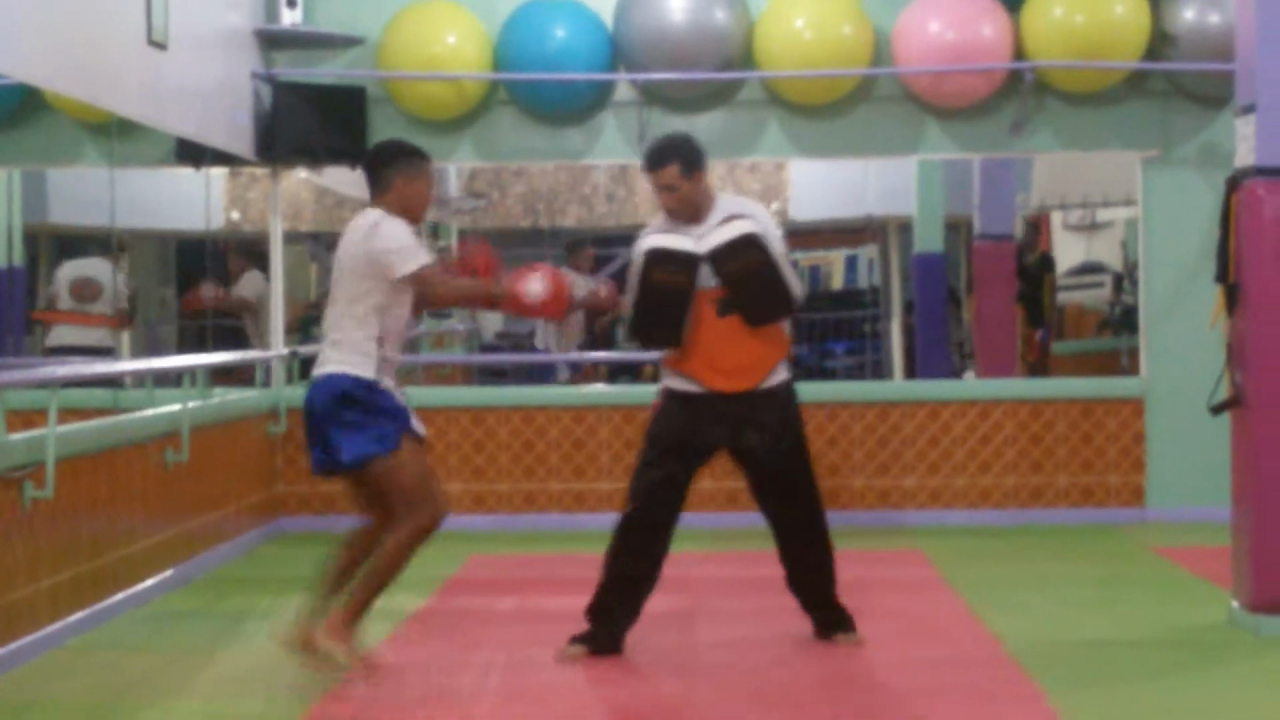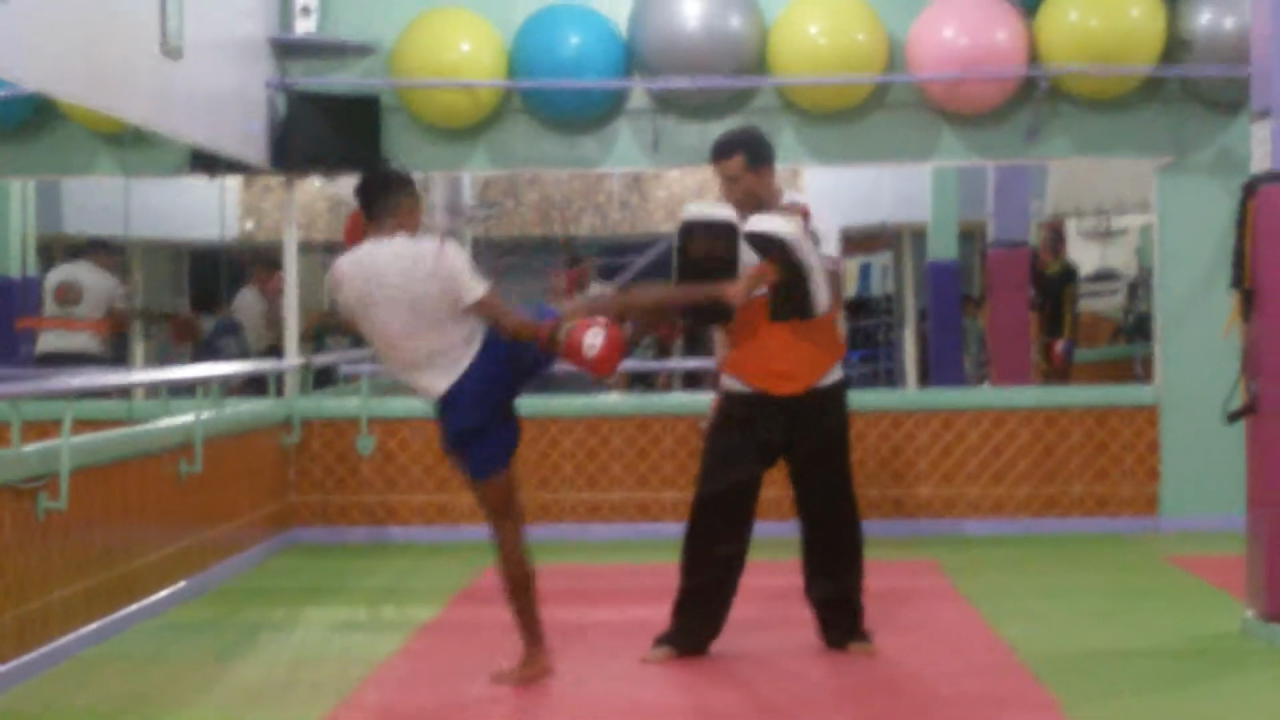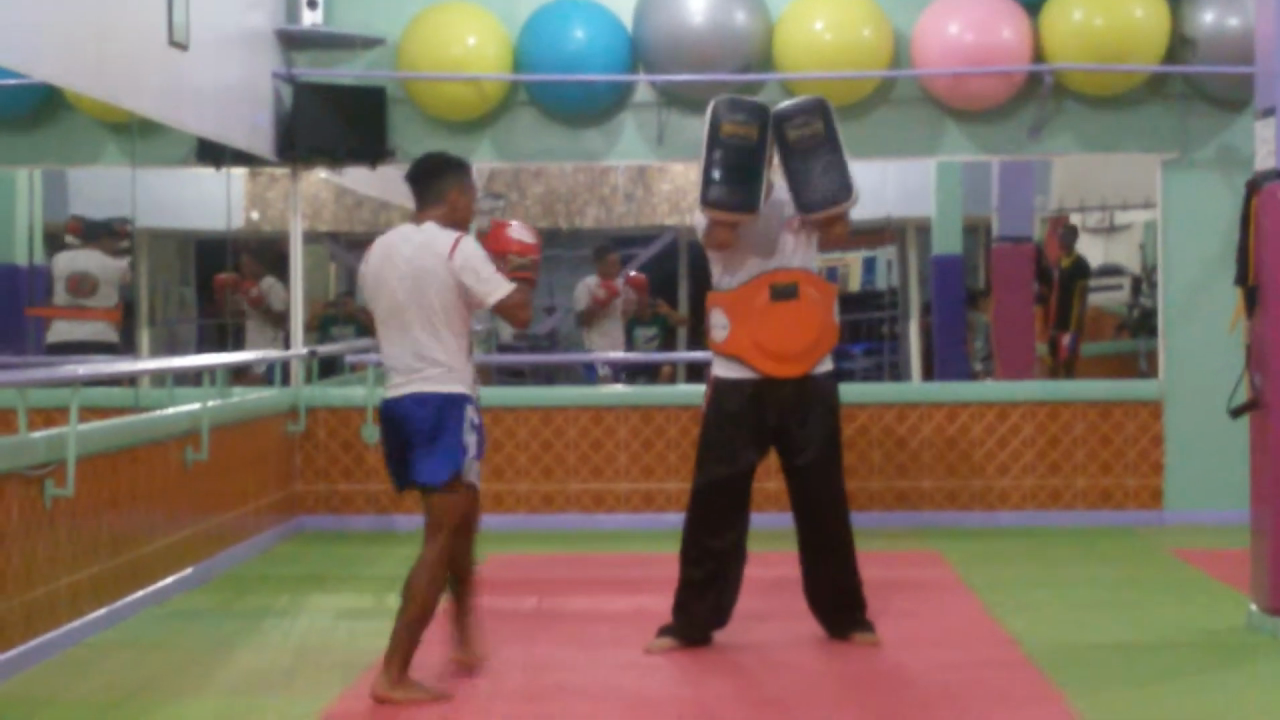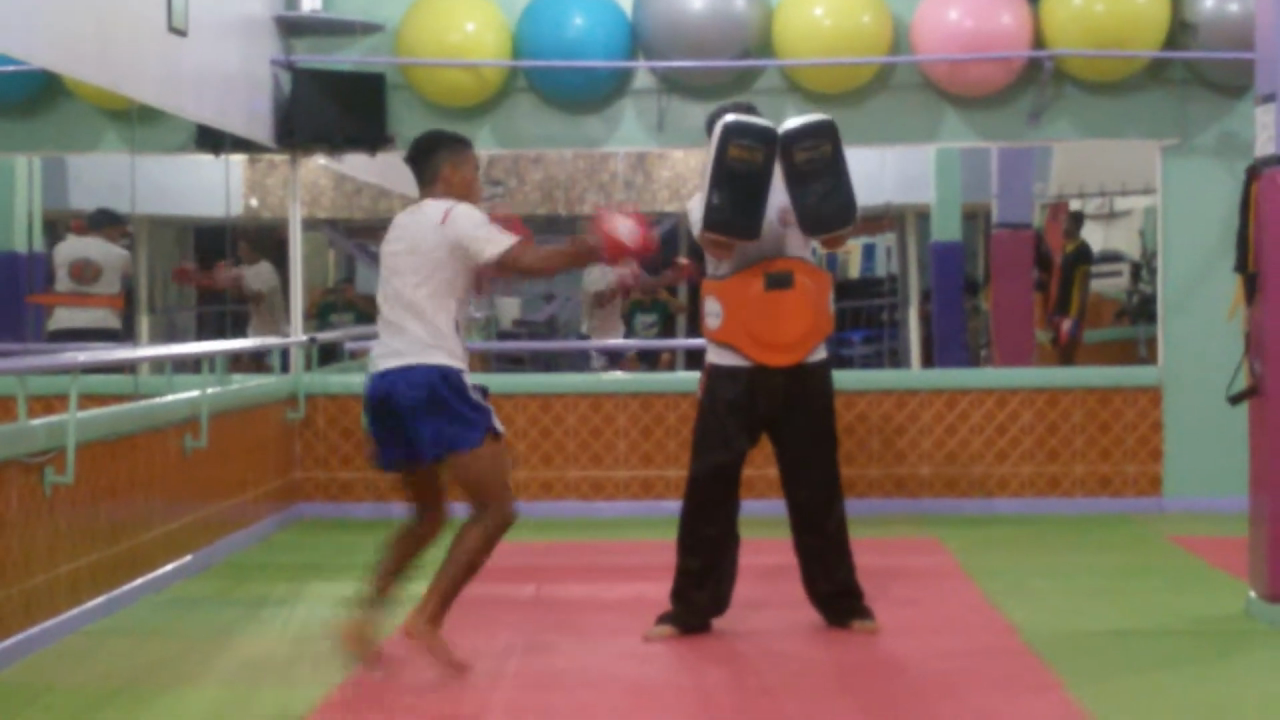
dt=0.4s
person 1, frame 1
left shoulder: (750, 216)
right shoulder: (652, 241)
left elbow: (786, 293)
left hip: (763, 391)
right hip: (688, 395)
left knee: (797, 506)
right knee: (647, 506)
left ankle: (827, 613)
right ankle: (603, 628)
person 1, frame 2
left shoulder: (808, 220)
right shoulder: (715, 229)
left elbow: (828, 299)
left wrist: (801, 246)
left hip: (816, 391)
right hip: (746, 393)
left knee: (831, 511)
right knee: (716, 511)
left ankle: (842, 623)
right ankle: (690, 630)
person 1, frame 3
left shoulder: (800, 202)
right shoulder: (713, 213)
left elbow: (836, 231)
right elbow: (722, 236)
right wrist: (729, 178)
left hip: (809, 379)
right hip: (738, 382)
left knee: (823, 501)
right knee: (715, 501)
left ankle: (843, 615)
right ankle: (693, 621)
person 1, frame 4
left shoulder: (796, 191)
right shoulder: (706, 202)
left elbow: (835, 238)
right elbow: (718, 247)
left hip: (802, 366)
right hip: (733, 369)
left knee: (816, 490)
right knee: (709, 490)
left ankle: (841, 602)
right ankle: (692, 608)
person 2, frame 1
left shoulder: (370, 232)
right shoulder: (382, 230)
right elbow: (435, 287)
left wrist: (474, 283)
right wrist: (510, 297)
left hip: (336, 387)
right hip: (352, 388)
left knee: (388, 514)
right knee: (426, 507)
left ankle: (317, 622)
right ankle: (337, 625)
person 2, frame 2
left shoulder: (343, 272)
right shoulder: (438, 254)
right elbow: (503, 319)
right wrist: (568, 332)
left hip: (458, 406)
right hip: (492, 363)
left knee: (506, 526)
left ankle: (533, 654)
right ankle: (714, 291)
person 2, frame 3
left shoulder: (377, 251)
right shoulder: (460, 248)
right elbow: (519, 314)
right wrist: (523, 277)
left hip: (397, 402)
right hip: (443, 403)
left knee: (458, 523)
right knee: (444, 539)
left ankle: (464, 640)
right ankle: (392, 674)
person 2, frame 4
left shoulder: (402, 227)
right shoulder: (455, 217)
right elbow: (533, 262)
right wrist: (592, 249)
left hip: (384, 382)
right hip: (427, 379)
left knee: (426, 515)
right knee: (494, 512)
left ankle: (367, 615)
right ankle: (427, 618)
